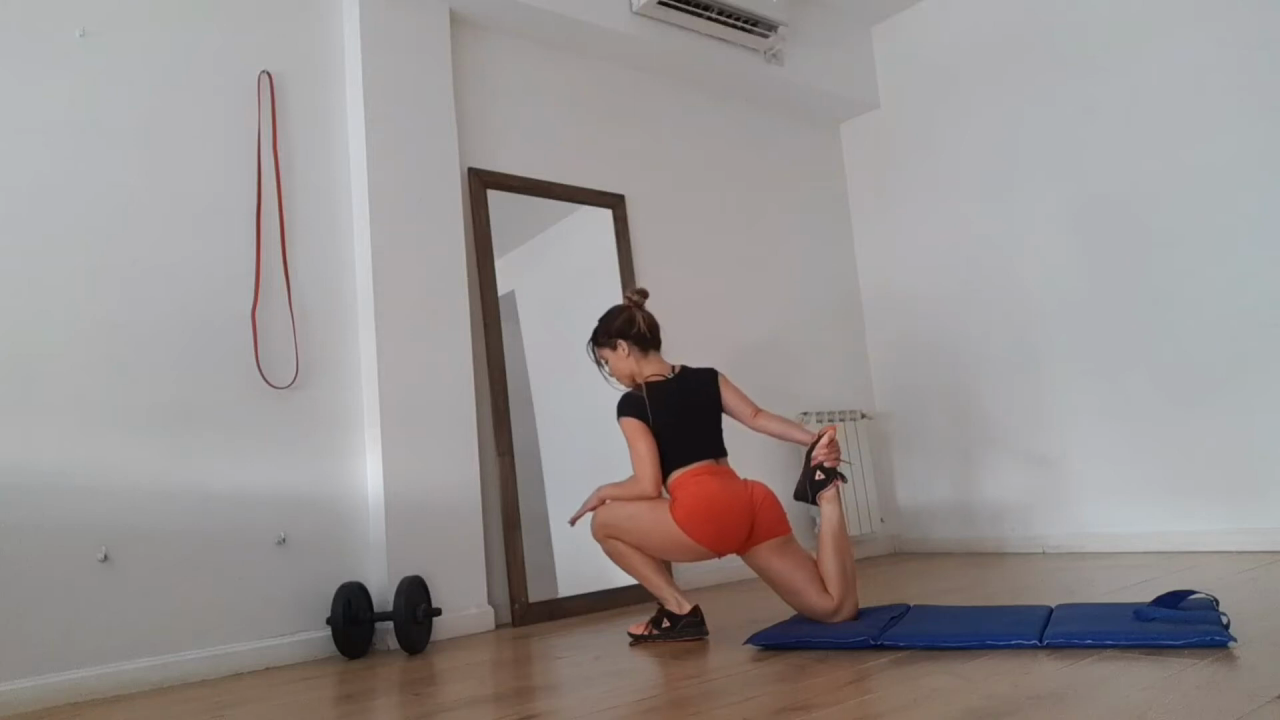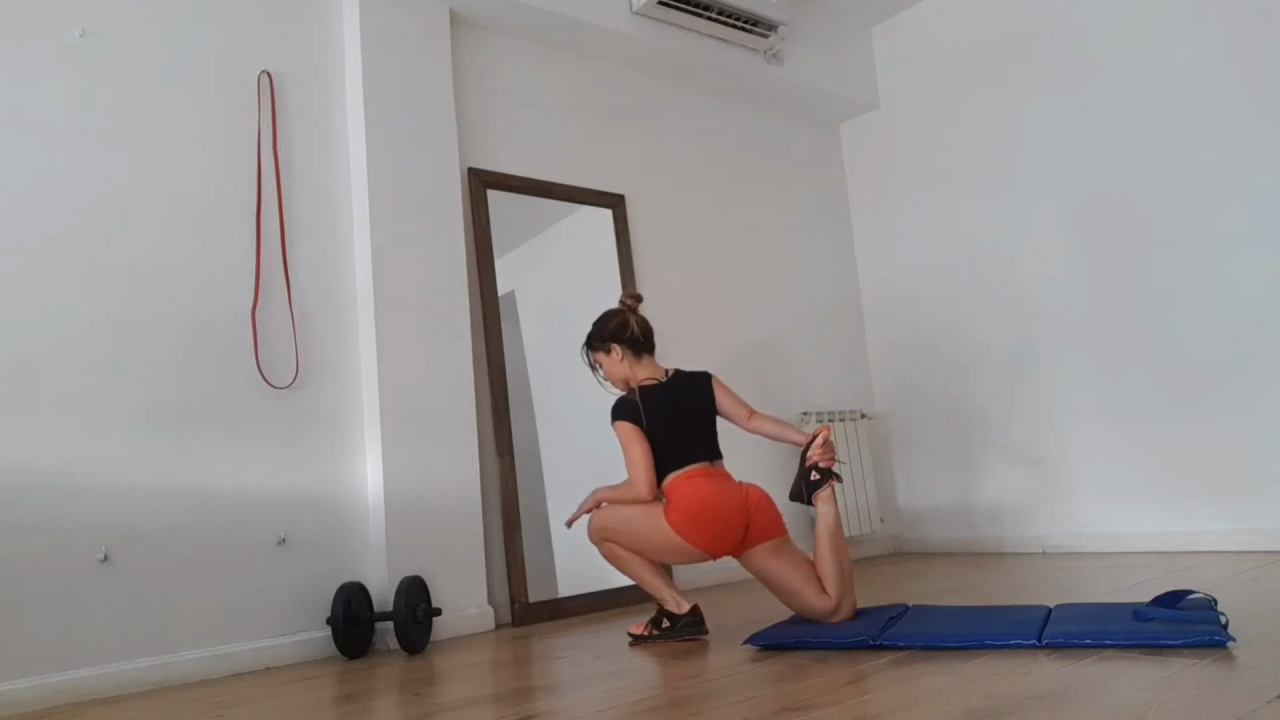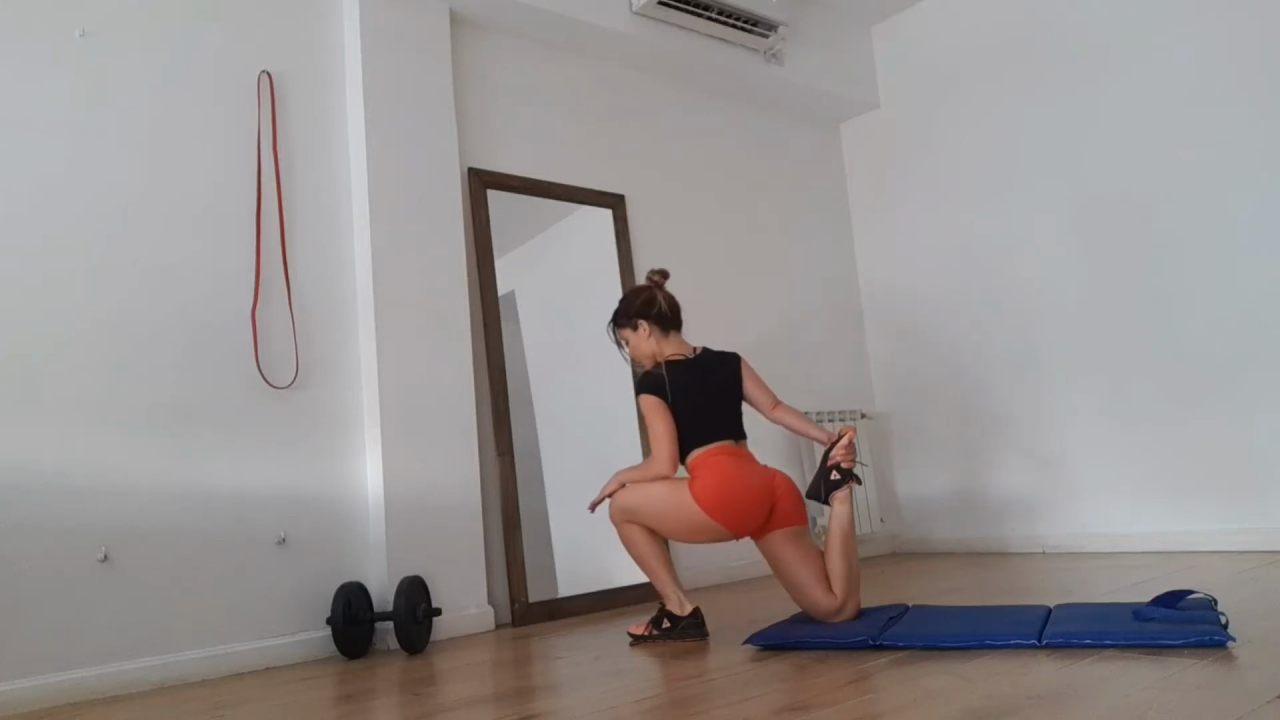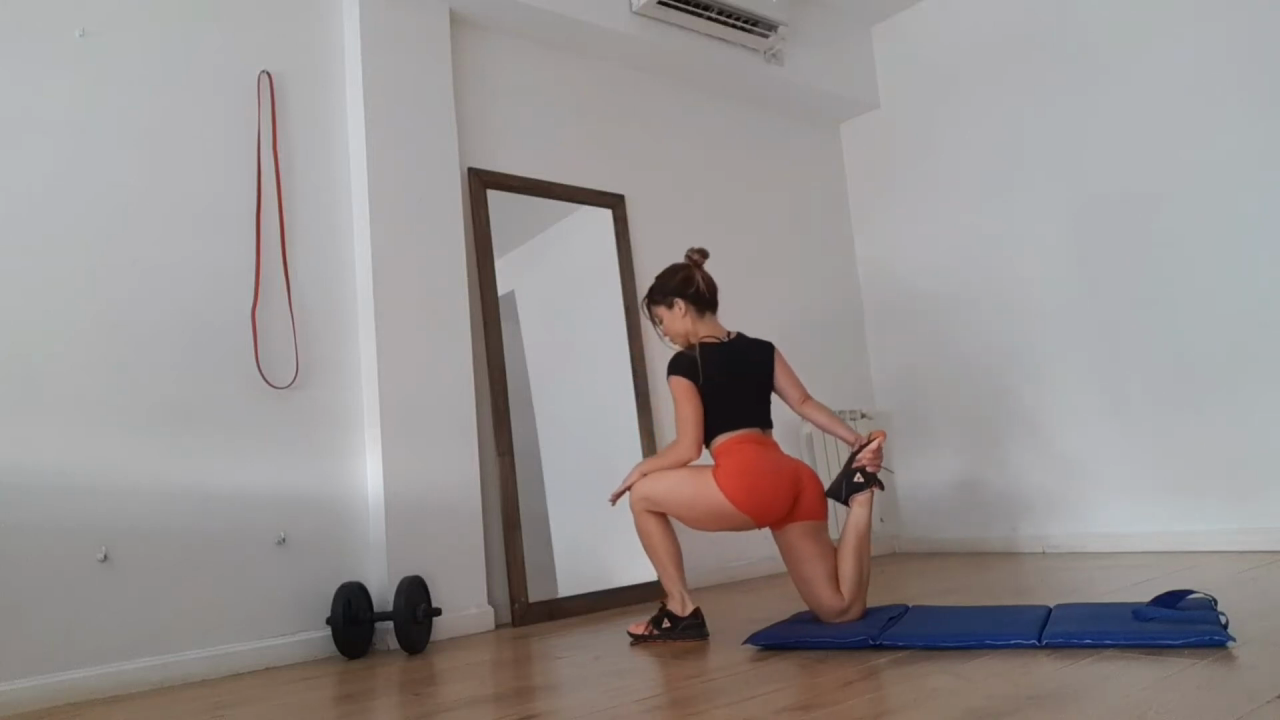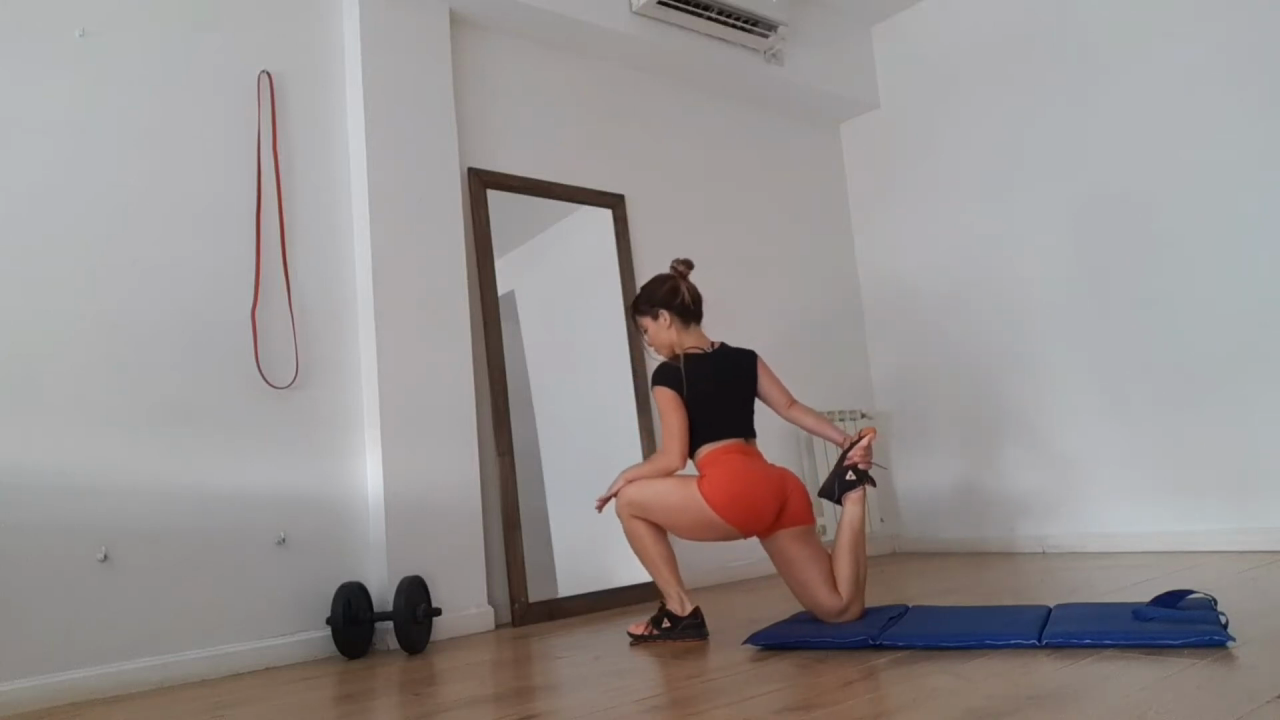
dt=1s
person 1, frame 1
left shoulder: (633, 405)
right shoulder: (706, 378)
left elbow: (648, 487)
right elbow: (757, 417)
left wrist: (602, 492)
right wrist: (815, 441)
left hip: (707, 514)
right hip: (753, 504)
left knee: (604, 522)
left ankle: (679, 612)
person 1, frame 2
left shoulder: (627, 408)
right shoulder: (700, 381)
left elbow: (644, 490)
right elbow: (751, 418)
left wrist: (599, 495)
right wrist: (809, 441)
left hip: (702, 516)
right hip: (749, 506)
left knee: (601, 525)
left ankle: (678, 611)
person 1, frame 3
left shoulder: (652, 383)
right shoulder: (728, 362)
left elbow: (664, 466)
right elbow: (776, 408)
left wrist: (620, 477)
right wrist: (832, 441)
left hip: (725, 493)
right hip: (774, 489)
left knee: (623, 506)
right knee: (837, 608)
left ankle: (680, 612)
person 1, frame 4
left shoulder: (684, 364)
right shoulder: (761, 349)
left elbow: (688, 449)
right elbow: (805, 403)
left wrist: (641, 469)
right wrist: (858, 442)
left hip: (749, 482)
right hip: (796, 480)
left knee: (643, 495)
right knee: (841, 608)
left ankle: (681, 612)
person 1, frame 5
left shoulder: (668, 375)
right shoulder: (744, 359)
left elbow: (673, 458)
right elbow: (791, 407)
left wrist: (626, 476)
right wrist: (846, 441)
left hip: (735, 492)
right hip: (780, 489)
left knee: (629, 501)
right knee: (840, 608)
left ankle: (680, 612)
